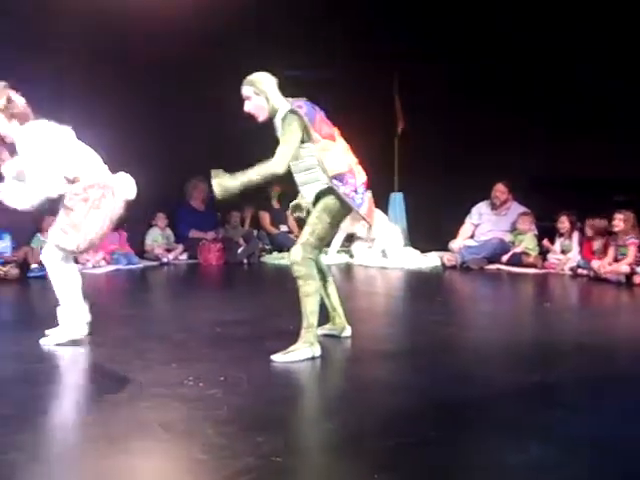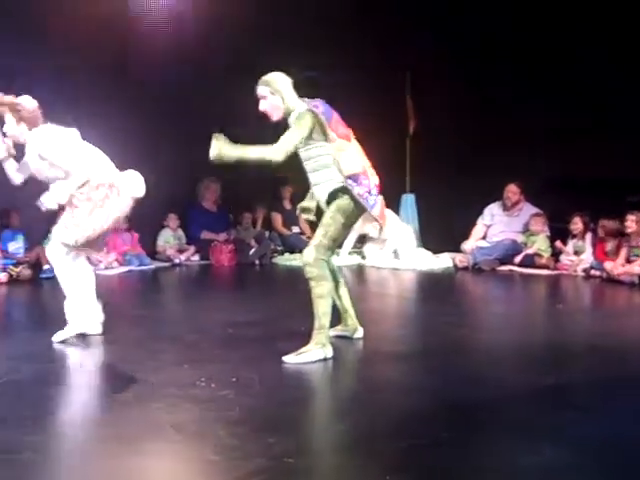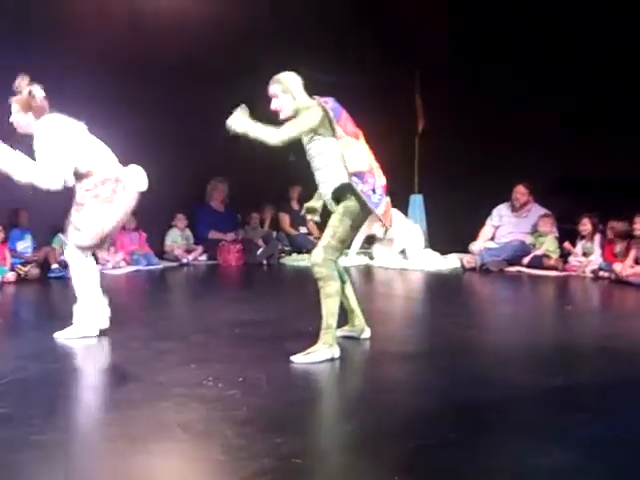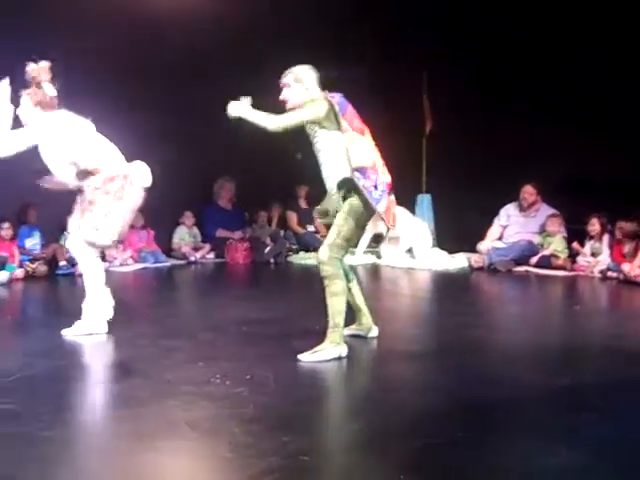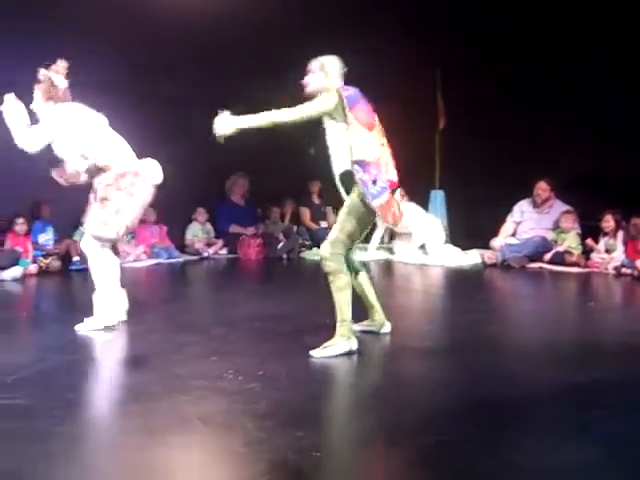
dt=0.1s
person 1, frame 1
left shoulder: (291, 117)
right shoulder: (293, 113)
left elbow: (279, 165)
left wrist: (235, 183)
right wrist: (304, 196)
left hip: (336, 191)
right hip: (331, 191)
left knee: (301, 255)
right knee: (310, 255)
left ankle: (308, 341)
right ankle: (338, 322)
person 1, frame 2
left shoulder: (307, 113)
right shoulder: (306, 116)
left elbow: (278, 153)
left wrist: (232, 152)
right wrist: (311, 198)
left hip: (350, 193)
right hip: (342, 193)
left knee: (314, 257)
right knee: (320, 257)
left ankle: (319, 342)
right ankle: (349, 323)
person 1, frame 3
left shoulder: (316, 110)
right shoulder: (313, 114)
left elbow: (277, 138)
left wrist: (244, 125)
right wrist: (318, 198)
left hip: (357, 193)
right hip: (349, 193)
left knee: (322, 257)
right knee: (327, 257)
left ankle: (327, 342)
right ankle: (357, 324)
person 1, frame 4
left shoulder: (323, 103)
right shoulder: (324, 110)
left elbow: (278, 124)
left wrist: (245, 112)
right wrist: (332, 200)
left hip: (365, 190)
right hip: (360, 191)
left knee: (329, 255)
right knee: (336, 257)
left ankle: (335, 341)
right ankle: (364, 323)
person 1, frame 5
left shoulder: (334, 96)
right shoulder: (350, 100)
left elbow: (287, 115)
left wrist: (238, 122)
left hip: (367, 184)
right hip: (373, 184)
left knee: (331, 251)
right knee: (341, 252)
left ankle: (344, 336)
right ankle: (377, 318)
person 2, frame 1
left shoulder: (30, 139)
right shoulder: (33, 136)
left elbow: (51, 181)
left hip: (92, 193)
right hip: (87, 193)
left knee: (54, 255)
right knee: (59, 256)
left ankle: (72, 324)
right ankle: (77, 319)
person 2, frame 2
left shoulder: (41, 142)
right shoulder: (38, 142)
left elbow: (80, 170)
left wrist: (56, 196)
left hip: (102, 193)
right hip: (96, 194)
left knee: (57, 250)
right knee: (74, 254)
left ankle: (80, 318)
right ankle: (91, 318)
person 2, frame 3
left shoulder: (48, 132)
right shoulder: (46, 131)
left elbow: (53, 179)
left hip: (106, 188)
right hip: (101, 187)
left knee: (76, 252)
right knee: (80, 251)
left ankle: (88, 321)
right ankle: (96, 314)
person 2, frame 4
left shoulder: (47, 126)
right shoulder: (56, 123)
right wrist: (68, 182)
left hip: (113, 184)
right hip: (104, 184)
left knee: (86, 248)
right knee: (83, 247)
left ankle: (94, 318)
right ankle: (101, 308)
person 2, frame 5
left shoulder: (60, 118)
right shoulder: (68, 116)
left elbow: (30, 143)
left hip: (123, 180)
right hip: (115, 180)
left knee: (95, 245)
right knee: (95, 244)
left ankle: (106, 312)
right ankle: (115, 307)
